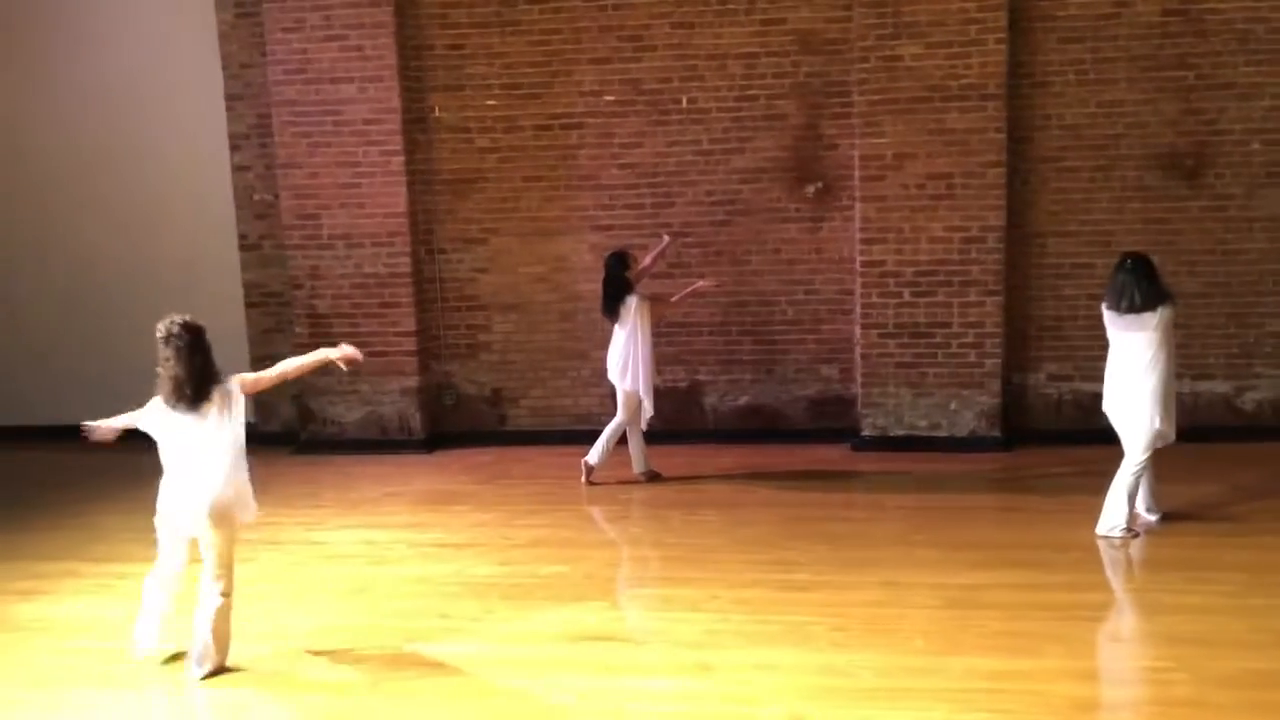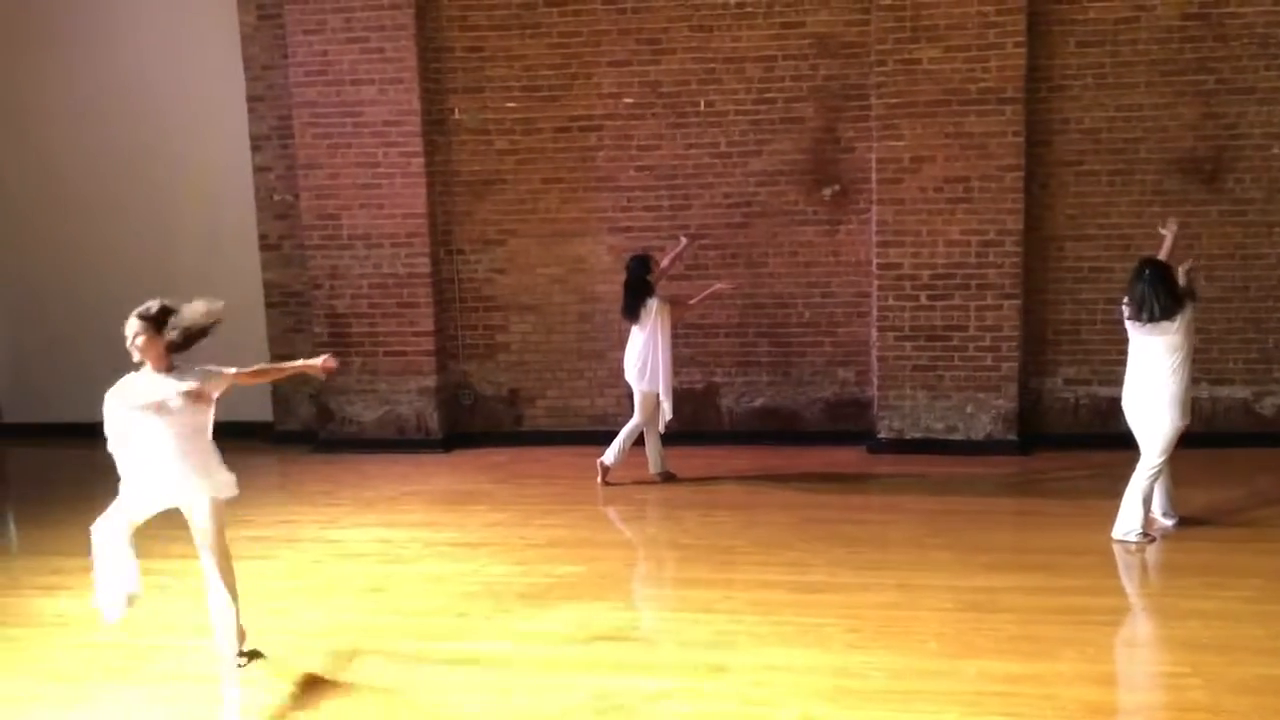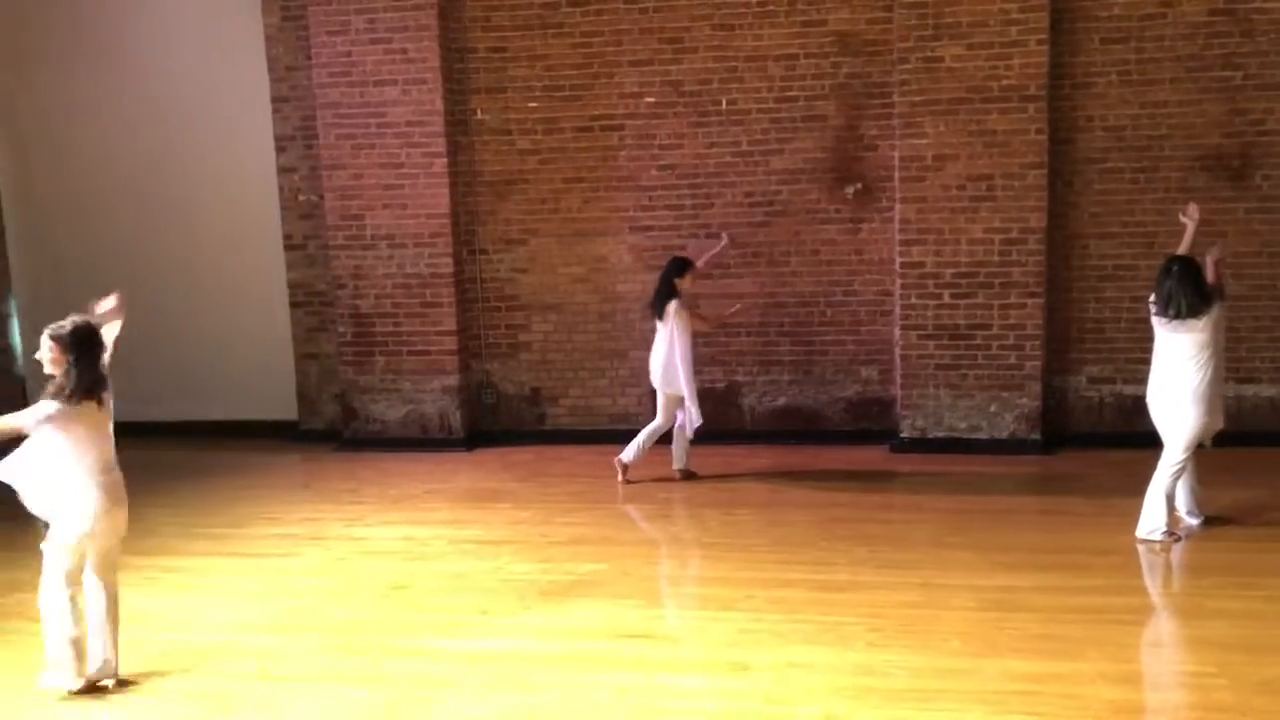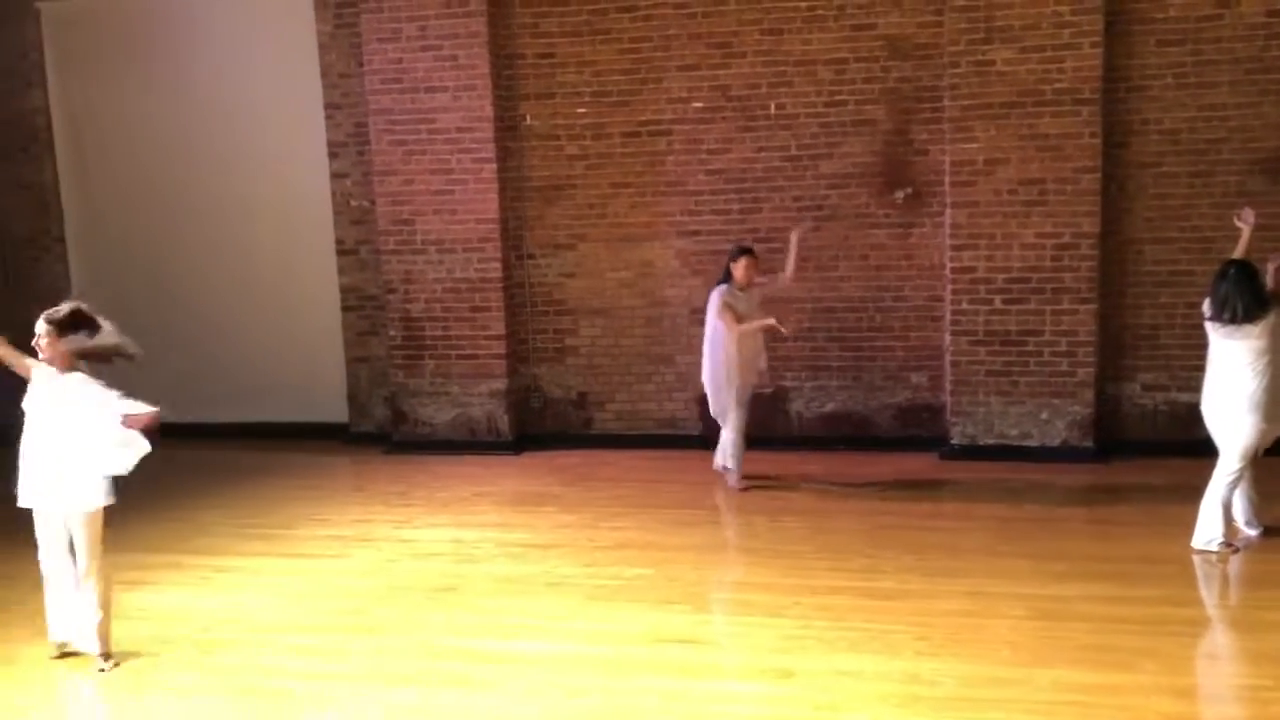
dt=0.5s
person 1, frame 1
left shoulder: (161, 404)
right shoulder: (225, 391)
left elbow: (133, 417)
right elbow: (277, 373)
left wrist: (109, 424)
right wrist: (330, 354)
left hip: (174, 503)
right hip: (211, 505)
left knee: (168, 567)
right knee: (218, 581)
left ankle: (148, 637)
right ankle: (206, 660)
person 1, frame 2
left shoulder: (198, 377)
right shoulder: (130, 387)
left elbow: (252, 375)
right elbow: (137, 400)
left wrist: (303, 365)
right wrist: (183, 394)
left hip: (197, 480)
right hip: (147, 481)
left knee: (216, 557)
right knee: (107, 529)
left ankle: (230, 641)
right ankle: (119, 591)
person 1, frame 3
left shoulder: (60, 407)
right shoulder: (96, 390)
right elbow: (107, 348)
right wrist: (110, 318)
left hip: (82, 507)
right hip: (108, 502)
left knee: (57, 589)
right knee: (102, 582)
left ankle: (74, 671)
right ankle: (104, 666)
person 1, frame 4
left shoulder: (85, 388)
right shoulder: (43, 375)
left elbow: (126, 405)
left wrist: (141, 414)
left hip: (78, 489)
right hip: (43, 482)
left knee: (89, 564)
right knee: (54, 561)
left ankle: (98, 643)
right ankle: (68, 633)
person 2, frame 1
left shoulder: (1109, 311)
right shoulder: (1162, 314)
left elbow: (1124, 294)
left wrist: (1134, 271)
right wrist: (1147, 273)
left hip: (1117, 399)
right hip: (1146, 400)
left knee: (1140, 454)
right knee: (1136, 460)
left ankle: (1146, 509)
right ankle: (1112, 523)
person 2, frame 2
left shoulder: (1130, 313)
right shoulder: (1181, 317)
left elbow: (1151, 277)
right elbow: (1186, 291)
left wrist: (1169, 238)
right wrist: (1184, 273)
left hip: (1136, 400)
right hip: (1165, 404)
left knee: (1157, 457)
right knee: (1152, 463)
left ankle: (1163, 514)
right ankle: (1128, 527)
person 2, frame 3
left shoulder: (1157, 310)
right shoulder: (1208, 315)
left elbow: (1175, 270)
right elbow: (1216, 290)
left wrist: (1191, 227)
right wrist: (1213, 265)
left hip: (1160, 397)
right hip: (1190, 401)
left knee: (1182, 454)
right knee: (1175, 460)
left ankle: (1189, 512)
right ankle: (1152, 526)
person 2, frame 4
left shoulder: (1211, 314)
left elbow: (1231, 275)
left wrist: (1246, 232)
left hip: (1215, 404)
right hip: (1246, 408)
left knee: (1239, 463)
right knee: (1231, 469)
left ankle: (1248, 523)
right ankle: (1208, 536)
person 3, frame 1
left shoulder: (624, 295)
right shoulder: (634, 301)
left elbow: (650, 270)
right elbow: (667, 298)
left wrist: (669, 250)
left hip: (627, 362)
right hip: (628, 364)
left knee: (634, 418)
right knee: (624, 418)
left ankle: (642, 467)
right ankle: (591, 461)
person 3, frame 2
left shoulder: (641, 295)
right shoulder: (656, 304)
left elbow: (666, 267)
right elbow: (688, 306)
left wrist: (683, 247)
right wrist: (714, 289)
left hip: (642, 363)
right hip: (647, 366)
left knee: (651, 419)
right knee: (641, 419)
left ankle: (658, 468)
right ankle: (607, 461)
person 3, frame 3
left shoulder: (669, 297)
right shoulder: (677, 307)
left elbow: (697, 265)
right elbow: (706, 325)
left wrist: (721, 246)
right wrist: (733, 312)
left hip: (671, 366)
right hip: (671, 368)
left knee: (685, 415)
right knee: (663, 421)
left ankle: (681, 465)
right ankle: (625, 459)
person 3, frame 4
left shoulder: (754, 290)
right shoulder: (721, 295)
left elbow: (787, 277)
right elbow: (735, 328)
left wrist: (793, 244)
right wrist: (764, 322)
left hip: (747, 365)
right hip: (726, 365)
left knee: (738, 417)
right knee: (734, 417)
left ankle: (722, 461)
right ankle: (732, 470)
